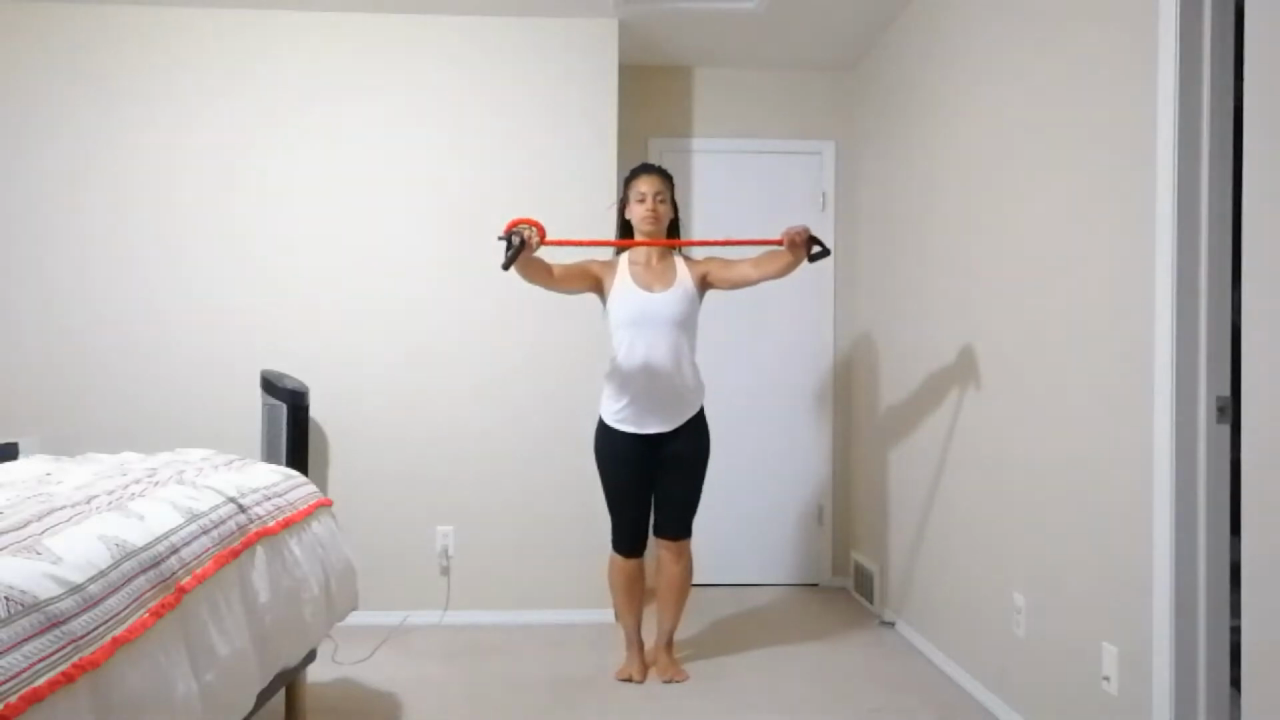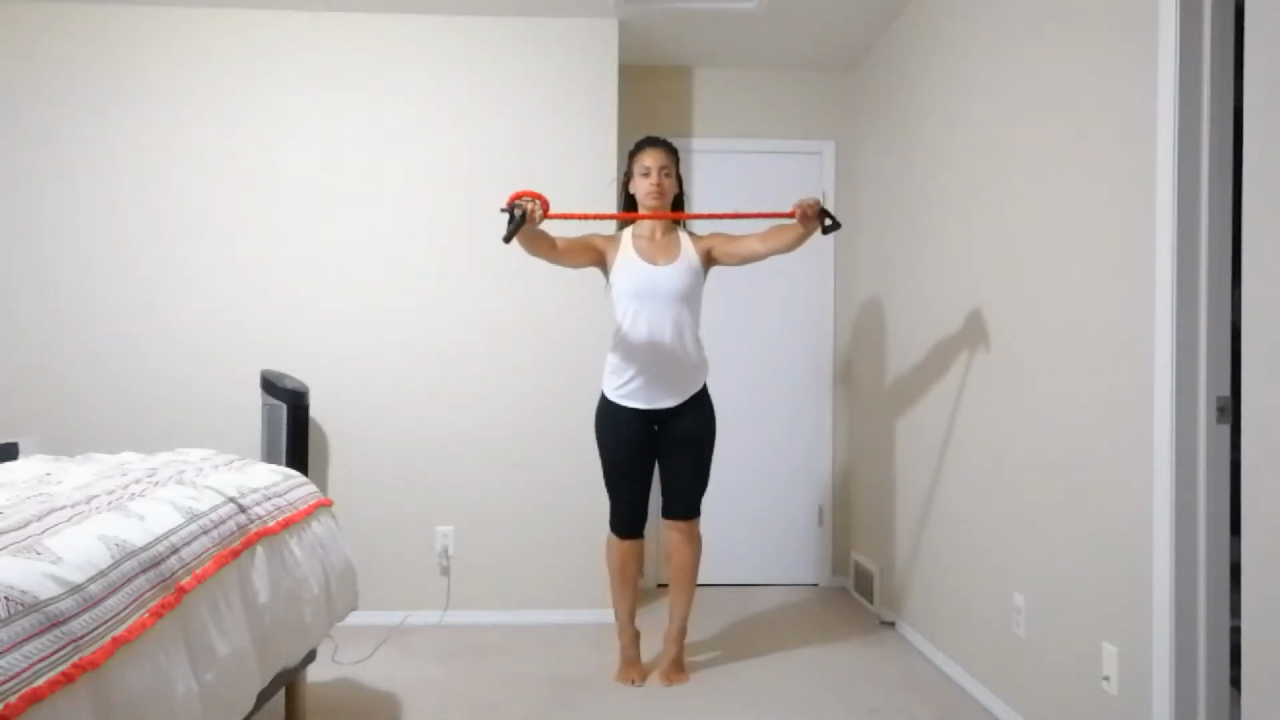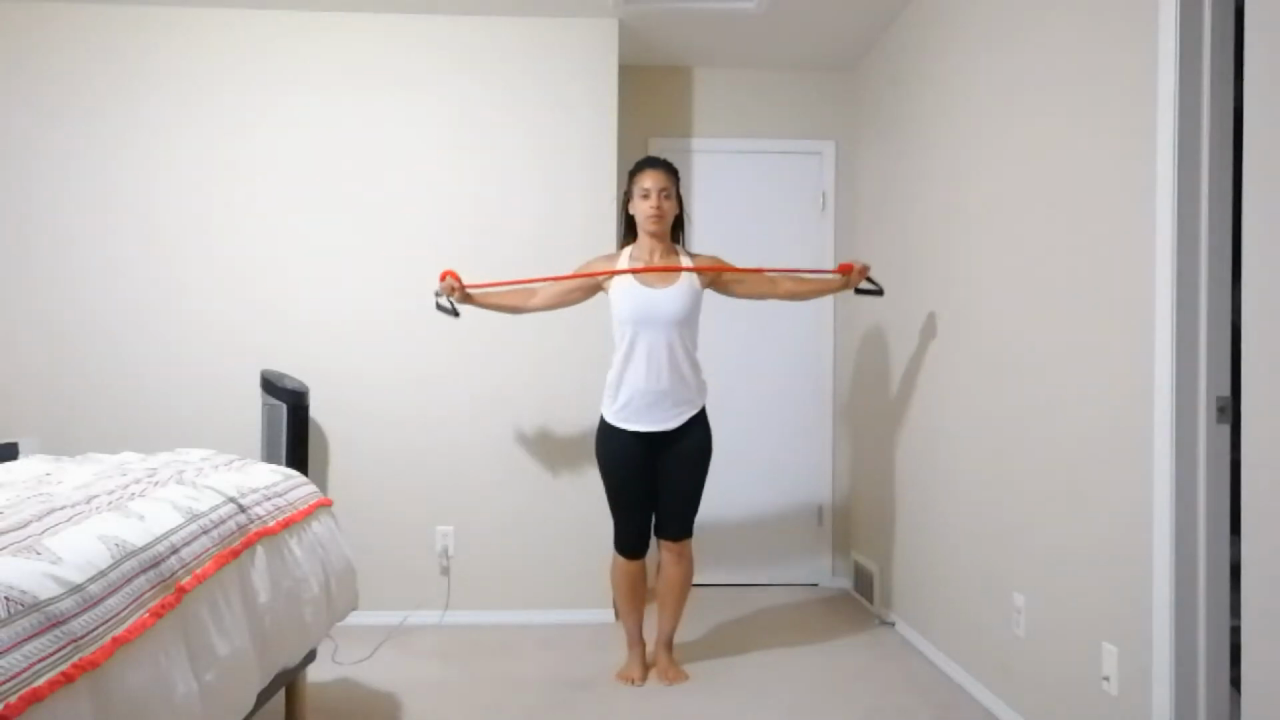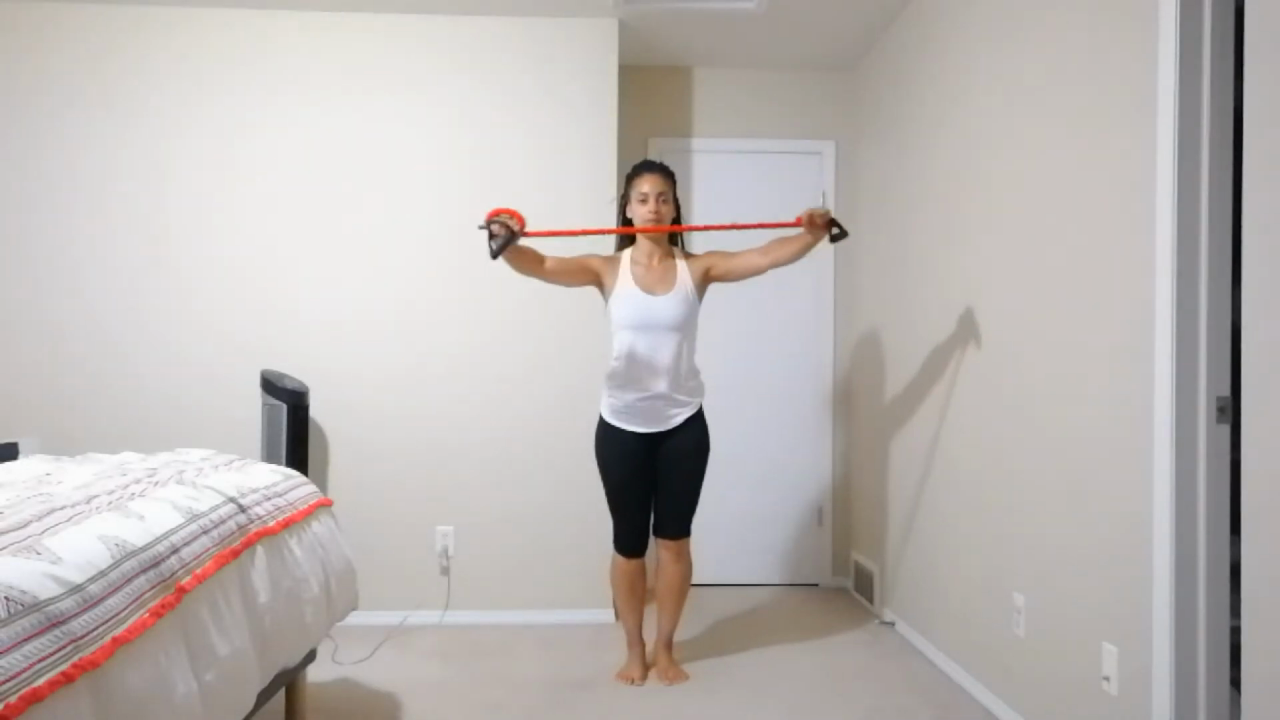
dt=1s
person 1, frame 1
left shoulder: (696, 271)
right shoulder: (605, 272)
left elbow: (757, 269)
right elbow: (549, 276)
left wrist: (794, 252)
right wrist: (523, 255)
left hip: (683, 427)
right hip: (621, 428)
left knee: (674, 540)
right knee: (627, 543)
left ankle: (664, 647)
right ankle: (632, 648)
person 1, frame 2
left shoulder: (701, 246)
right shoulder: (609, 246)
left elbow: (765, 243)
right elbow: (549, 249)
left wrist: (806, 225)
right wrist: (525, 226)
left hip: (687, 404)
right hip: (624, 404)
left knee: (683, 521)
right knee: (625, 524)
left ankle: (675, 644)
right ankle: (628, 644)
person 1, frame 3
left shoulder: (701, 268)
right shoulder: (607, 269)
left elbow: (777, 286)
right elbow: (534, 298)
left wrist: (840, 283)
right wrist: (469, 296)
left hip: (685, 426)
right hip: (623, 427)
left knee: (676, 541)
right knee: (629, 544)
left ankle: (665, 649)
right ankle: (634, 650)
person 1, frame 4
left shoulder: (698, 268)
right shoulder: (606, 269)
left elbow: (768, 257)
right elbow: (538, 266)
left wrist: (813, 234)
right wrist: (508, 243)
left hip: (683, 425)
right hip: (622, 426)
left knee: (674, 540)
right knee: (628, 543)
left ankle: (664, 648)
right ankle: (634, 649)
